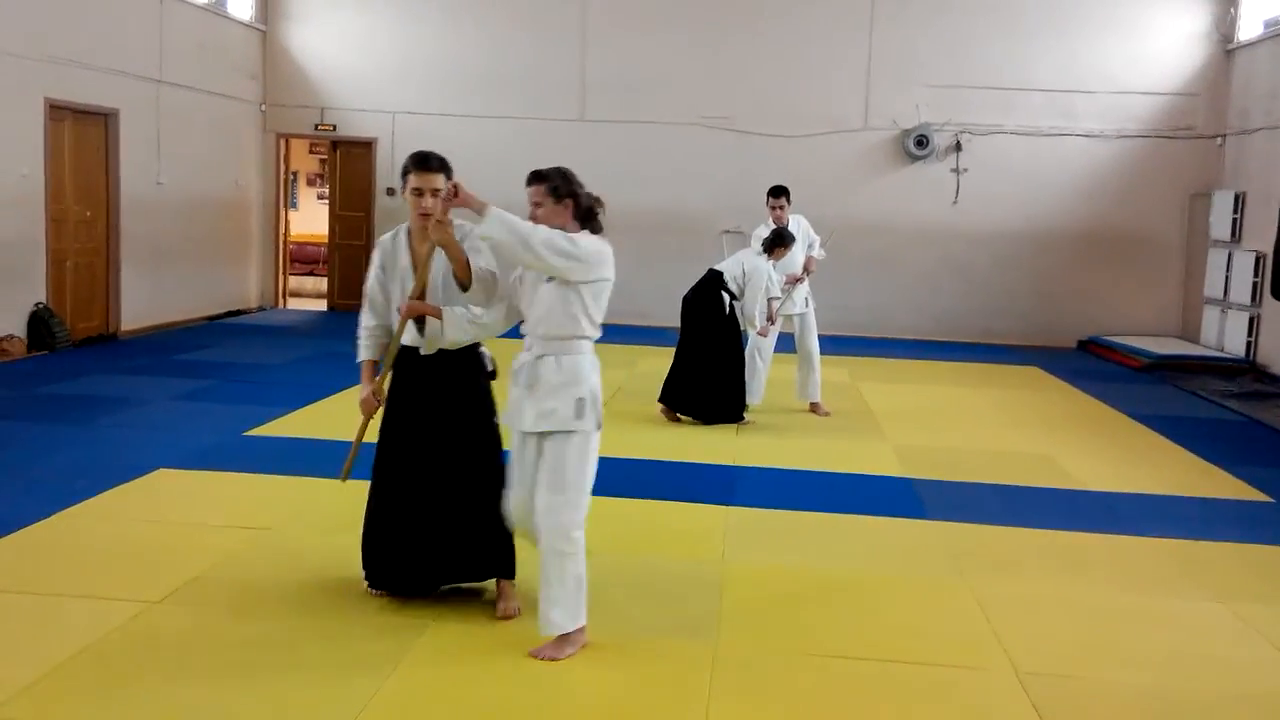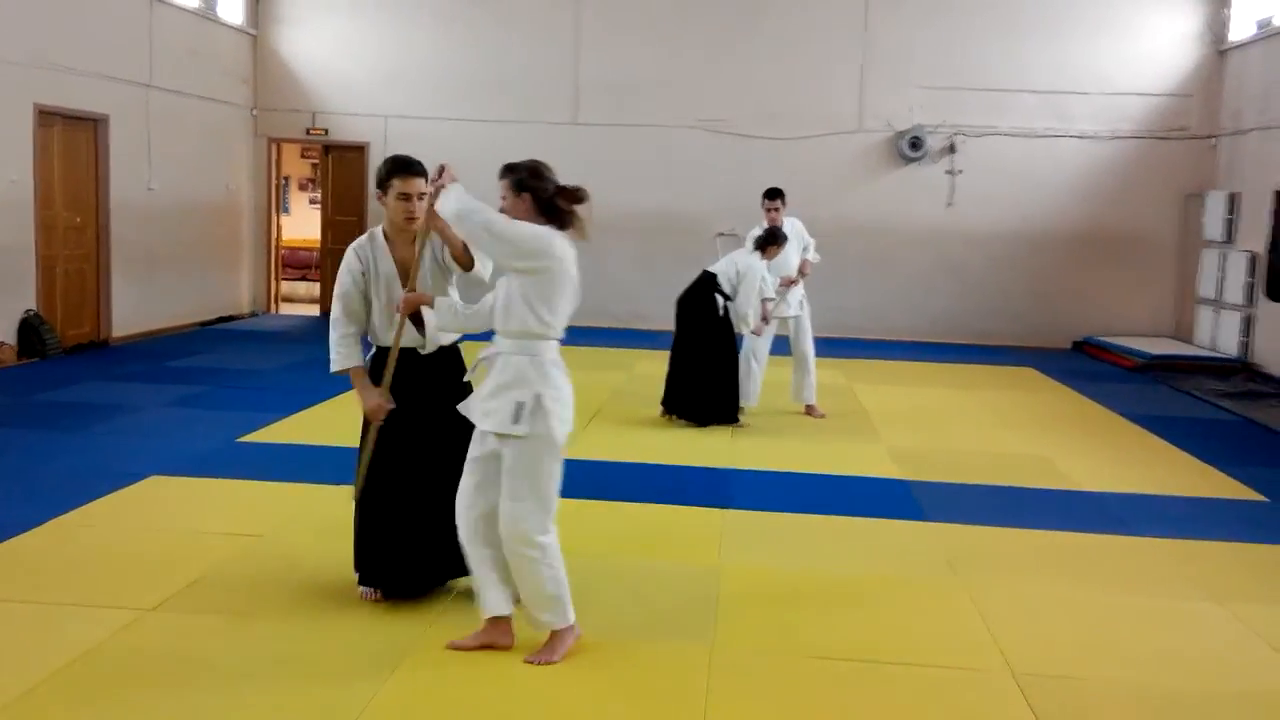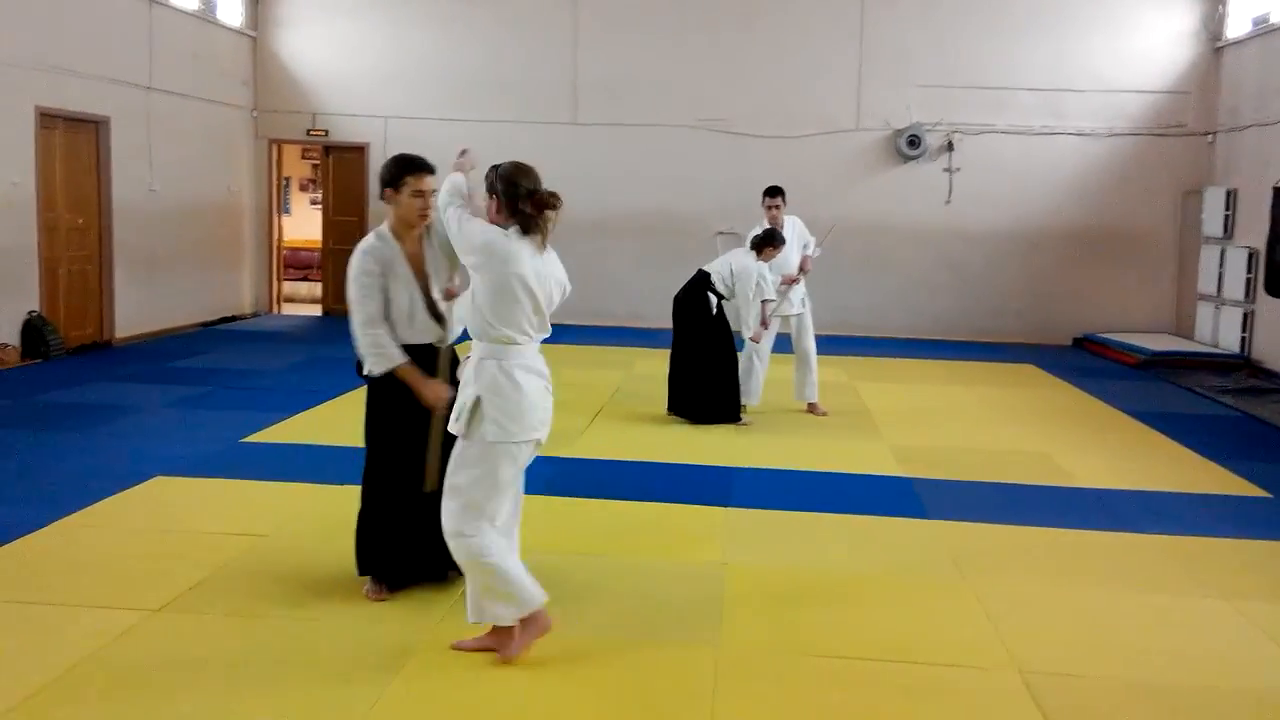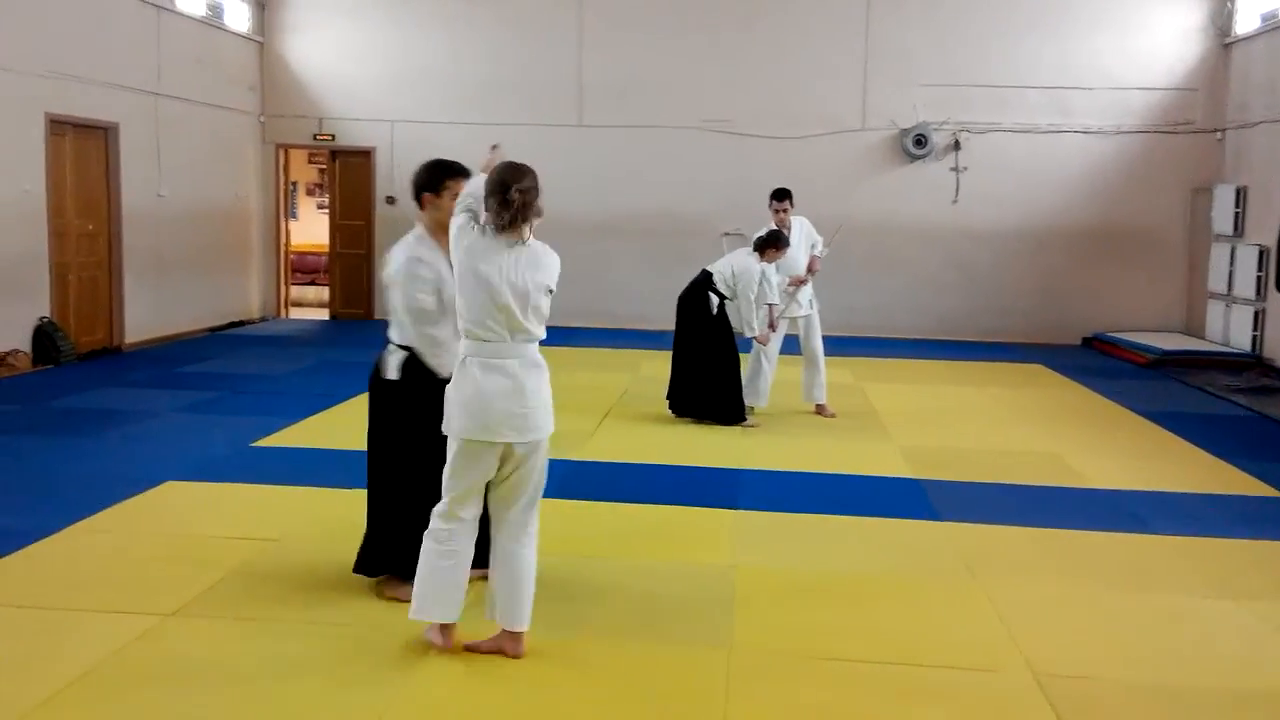
dt=0.2s
person 1, frame 1
left shoulder: (595, 252)
right shoulder: (531, 264)
left elbow: (526, 239)
right elbow: (492, 319)
left wrist: (474, 205)
right wrist: (436, 311)
left hip: (572, 386)
right hip: (530, 384)
left knee: (557, 512)
right knee: (524, 511)
left ankle: (571, 625)
right ankle: (570, 581)
person 1, frame 2
left shoulder: (548, 245)
right shoulder: (527, 256)
left elbow: (474, 218)
right elbow: (486, 314)
left wrist: (449, 186)
right wrist: (432, 302)
left hip: (535, 388)
right hip: (508, 386)
left knee: (523, 521)
right knee: (475, 509)
left ankle: (561, 624)
right ankle: (498, 621)
person 1, frame 3
left shoulder: (492, 246)
right shoulder: (547, 260)
left elbow: (454, 209)
left wrist: (459, 171)
right wrist: (466, 293)
left hip: (500, 389)
right hip: (522, 381)
left knee: (465, 520)
right knee: (491, 517)
left ankle: (529, 609)
right ankle: (503, 628)
person 1, frame 4
left shoulder: (468, 242)
right shoulder: (547, 260)
left elbow: (467, 204)
left wrist: (489, 169)
left hip: (479, 388)
right hip: (529, 390)
left knee: (456, 512)
right knee: (517, 519)
left ankle: (442, 623)
right ankle: (511, 631)
person 2, frame 1
left shoulder: (466, 239)
right shoulder: (388, 247)
left elbow: (487, 296)
right elbow: (375, 318)
left wrist: (450, 248)
right wrist: (367, 379)
left hip: (464, 371)
right hip: (411, 371)
left knee: (481, 474)
right knee: (397, 474)
left ankle: (504, 581)
right ankle: (390, 570)
person 2, frame 2
left shoulder: (441, 239)
right shoulder: (361, 254)
left elbow: (479, 272)
right elbow: (344, 328)
left wrist: (448, 229)
right wrist: (363, 389)
left hip: (446, 368)
right hip: (392, 373)
left knee: (462, 469)
right knee: (384, 478)
right ankle: (379, 573)
person 2, frame 3
left shoulder: (439, 236)
right shoulder: (370, 255)
right elbow: (369, 334)
right wrist: (419, 383)
left hip: (441, 362)
right hip: (395, 374)
left knee: (452, 465)
right knee: (392, 474)
left ankle: (437, 557)
right ankle: (380, 569)
person 2, frame 4
left shoulder: (453, 245)
right shoulder: (409, 259)
right elbow: (430, 333)
left hip: (440, 374)
right hip: (409, 376)
left knee: (441, 469)
right knee: (404, 474)
right ankle: (389, 569)
person 3, frame 1
left shoulder: (800, 223)
right shoulder: (761, 235)
left elbow: (814, 241)
left wrist: (812, 257)
right wrist: (784, 279)
left hip: (800, 295)
left knee: (810, 349)
right knee: (759, 348)
left ankle: (813, 400)
right ankle: (746, 400)
person 3, frame 2
left shoulder: (795, 225)
right shoulder: (755, 236)
left elbow: (809, 245)
left wrist: (807, 260)
right wrist: (779, 281)
left hip: (795, 298)
left knee: (805, 351)
right knee: (754, 351)
left ankle: (809, 402)
right ankle: (741, 402)
person 3, frame 3
left shoulder: (795, 223)
right shoulder: (757, 236)
left elbow: (809, 242)
left wrist: (807, 257)
right wrist: (781, 279)
left hip: (796, 296)
left knee: (807, 349)
right knee: (757, 349)
left ankle: (811, 400)
right ankle: (742, 400)
person 3, frame 4
left shoulder: (803, 224)
left elbow: (817, 242)
left wrist: (815, 257)
right wrist: (789, 281)
left hip: (804, 297)
left knee: (814, 350)
right knee: (765, 350)
left ankle: (819, 402)
right ankle: (749, 402)
person 4, frame 1
left shoulder: (754, 254)
right shoulder: (759, 267)
right elbow: (750, 305)
left wrist: (771, 303)
right wrist: (757, 328)
left hip: (697, 297)
right hip: (713, 303)
left knee: (692, 352)
right knee: (727, 357)
left ankle: (671, 404)
right ankle: (726, 413)
person 4, frame 2
left shoulder: (747, 254)
right shoulder: (753, 266)
right elbow: (743, 304)
left wrist: (765, 304)
right wrist: (750, 327)
left hip: (691, 299)
right hip: (707, 304)
left knee: (688, 353)
right knee: (720, 358)
left ankle: (672, 406)
right ankle: (721, 415)
person 4, frame 3
left shoulder: (745, 254)
right shoulder: (748, 267)
left elbow: (762, 273)
right elbow: (744, 304)
left wrist: (765, 306)
right wrist: (750, 332)
left hip: (688, 298)
right hip: (702, 304)
left knee: (688, 353)
right knee: (720, 357)
left ankle: (679, 406)
right ankle: (723, 413)
person 4, frame 4
left shoulder: (750, 254)
right shoulder: (751, 269)
left elbow: (767, 274)
right elbow: (746, 305)
left wrist: (771, 309)
right wrist: (755, 333)
left hip: (693, 299)
right hip: (704, 303)
left knee: (693, 353)
right knee: (722, 357)
left ankle: (685, 407)
right ankle: (730, 415)
